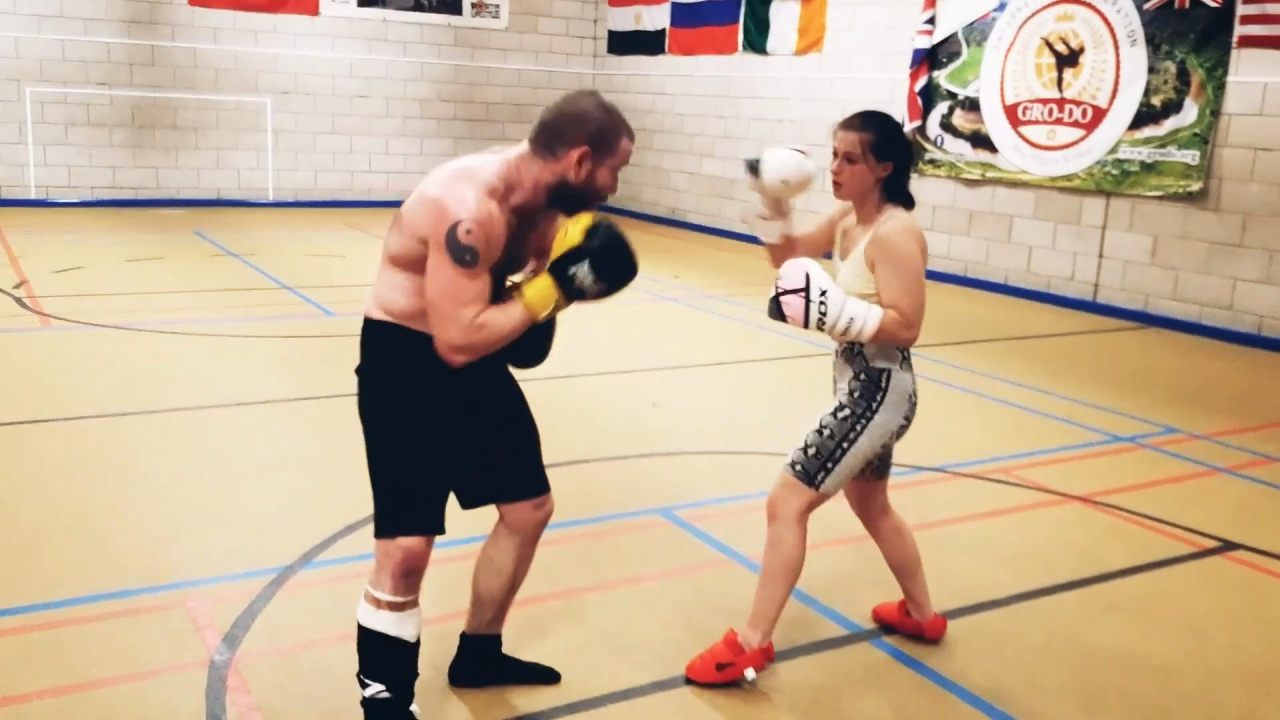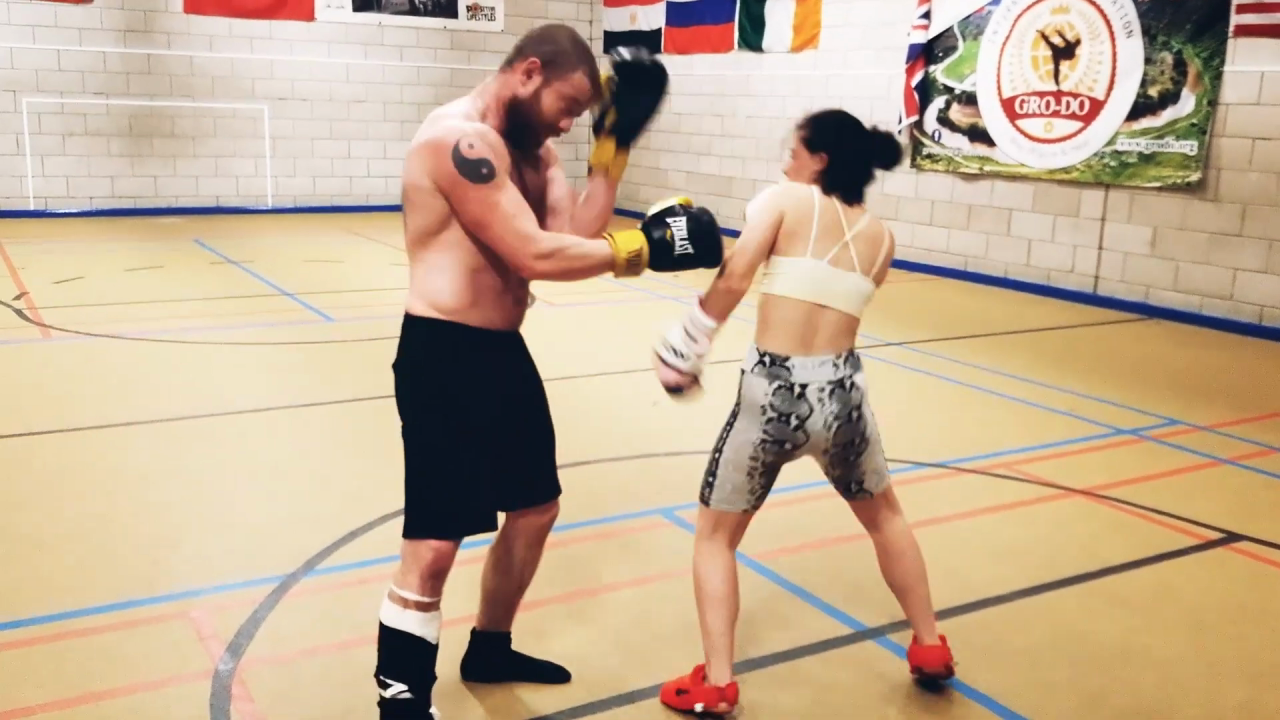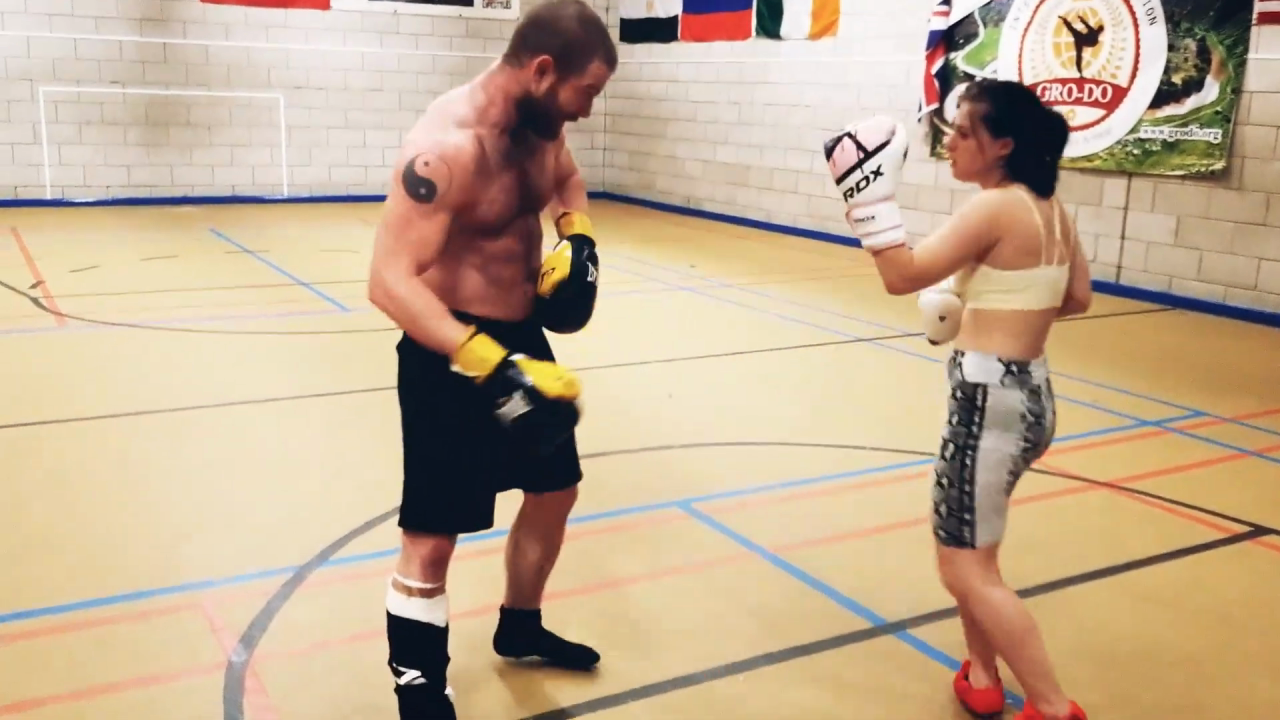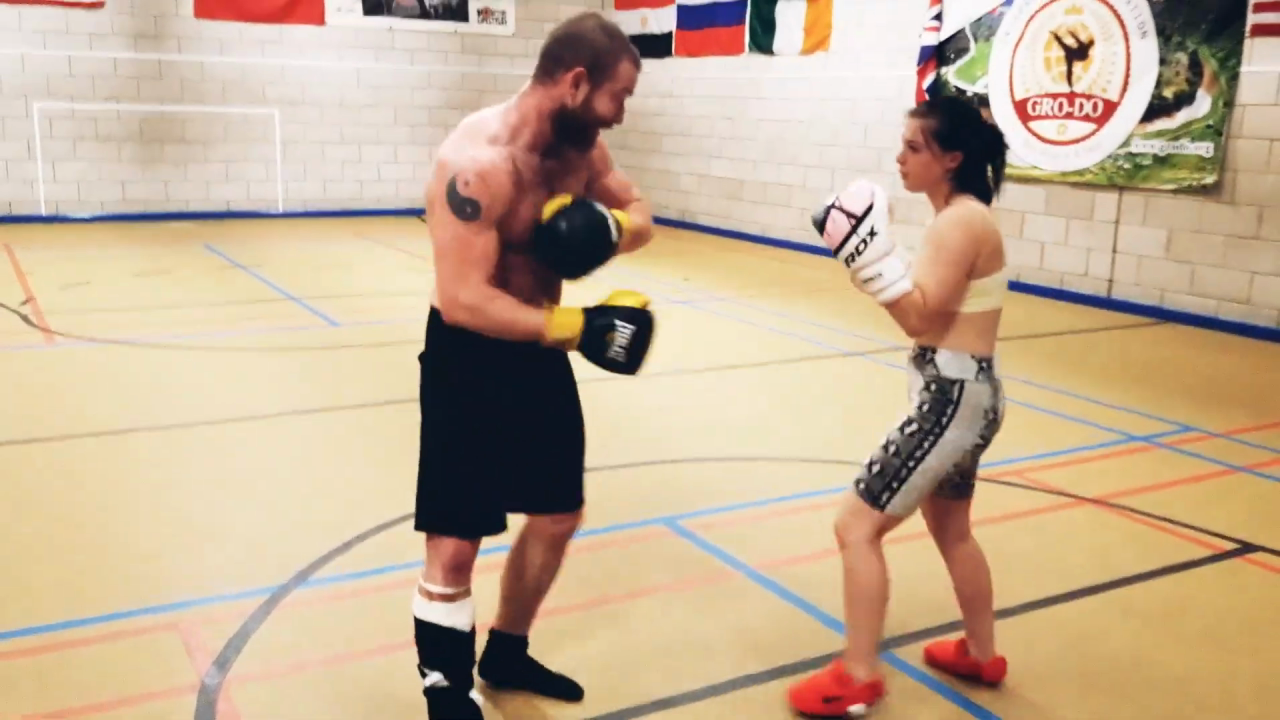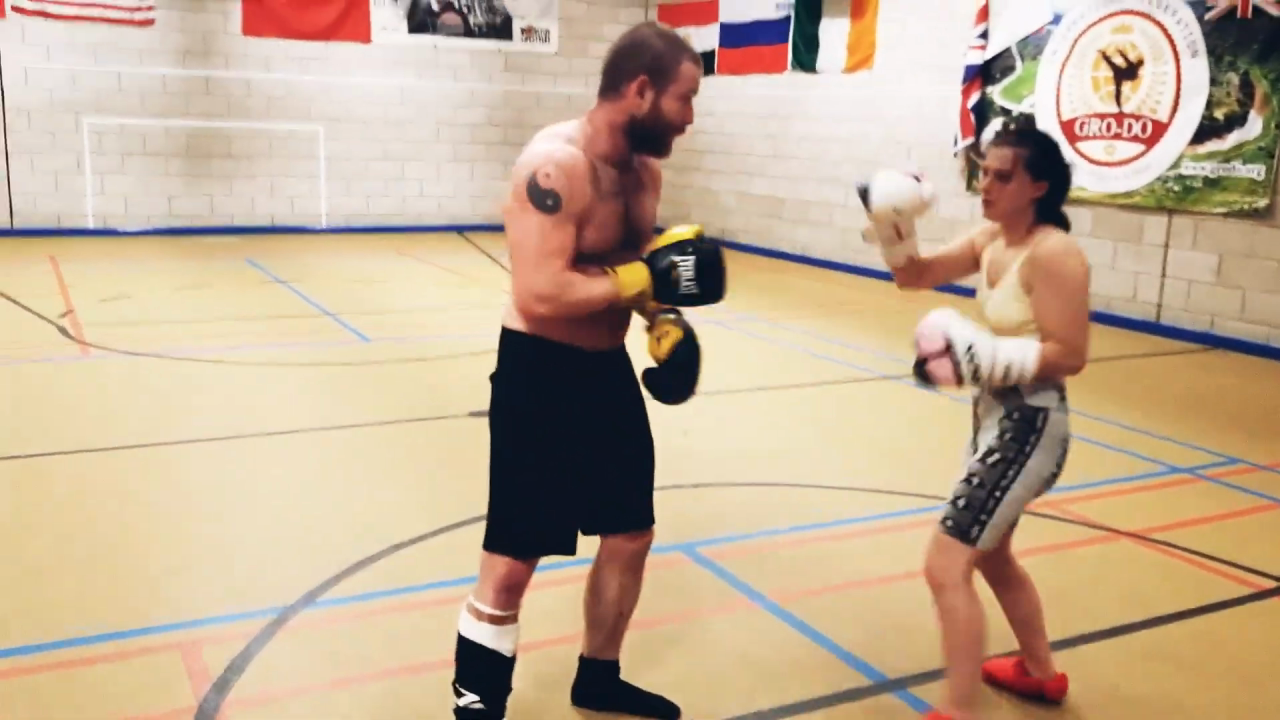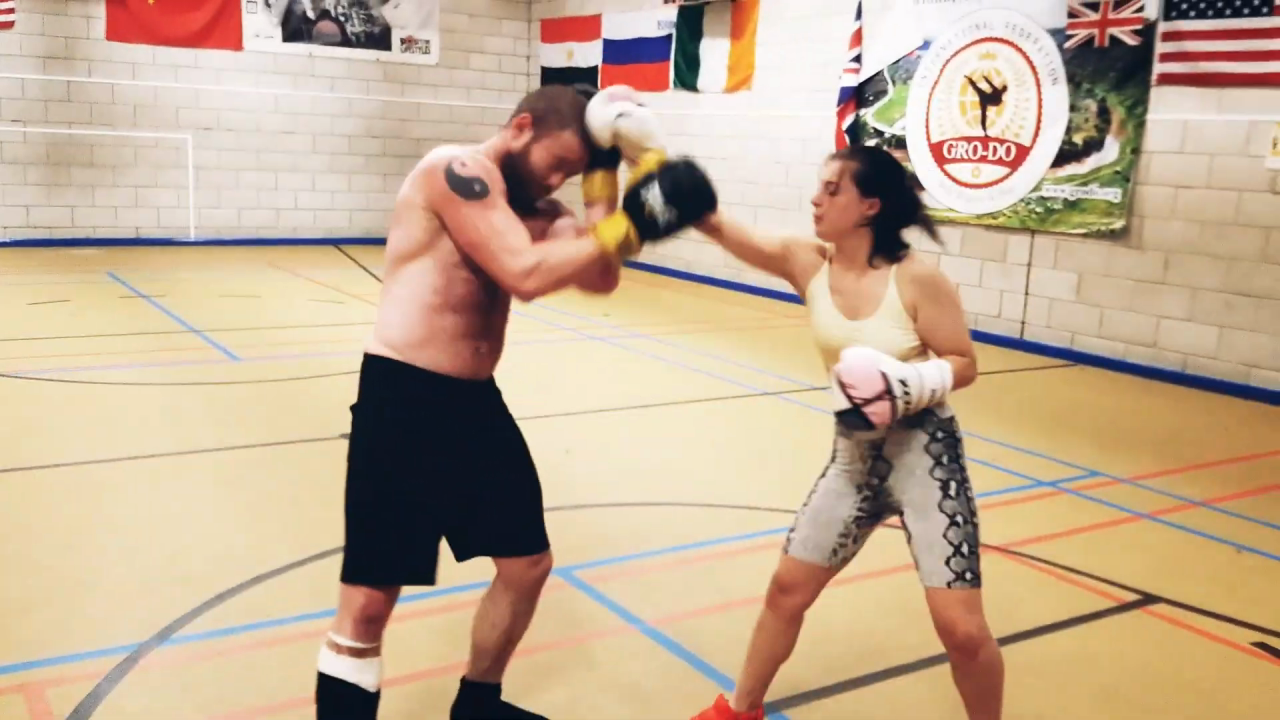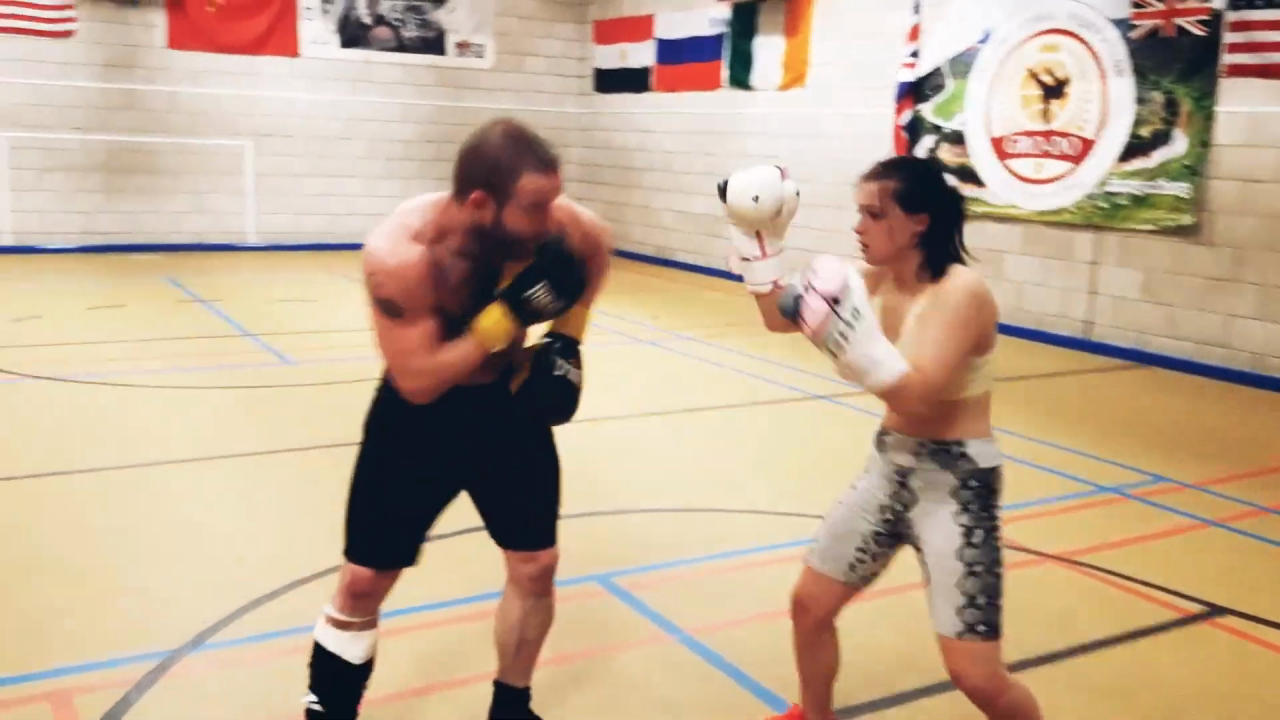
dt=0.7s
person 1, frame 1
left shoulder: (536, 184)
right shoulder: (469, 209)
left elbow: (549, 254)
right elbow: (459, 341)
left wrist: (545, 288)
right wrist: (553, 288)
left hip: (473, 359)
right hip: (406, 360)
left knee: (529, 508)
right knee: (405, 548)
left ankle: (478, 654)
person 1, frame 2
left shoulder: (528, 148)
right shoulder: (462, 139)
left elbow: (585, 230)
right elbow: (534, 256)
left wrist: (614, 144)
right wrist: (645, 246)
left hip: (505, 351)
right hip: (444, 356)
left knee: (534, 511)
right knee: (431, 547)
left ankle: (490, 649)
person 1, frame 3
left shoulder: (542, 124)
right shoulder: (446, 146)
left elbow: (566, 180)
right elbow: (391, 284)
left wrist: (577, 237)
right wrist: (491, 367)
left hip: (517, 339)
right hip: (448, 352)
left knee: (555, 490)
right knee: (432, 540)
left ankle: (521, 625)
person 1, frame 4
left shoulder: (577, 140)
right shoulder: (479, 160)
left elbow: (639, 223)
right elbow: (466, 302)
left wrist: (610, 224)
right wrist: (580, 328)
left hip: (539, 353)
right hip: (467, 359)
left knee: (557, 516)
right knee: (453, 544)
left ankle: (507, 653)
person 1, frame 5
left shoulder: (644, 166)
right shoulder: (556, 165)
right elbow: (538, 296)
left wrist: (665, 314)
right wrist: (645, 277)
left hip: (608, 371)
right hip: (538, 374)
left knee: (630, 539)
right knee: (509, 566)
person 1, frame 6
left shoulder: (530, 206)
right shoulder: (456, 170)
left elbow: (599, 278)
right elbow: (522, 273)
left wrist: (604, 178)
right wrist: (629, 226)
left hip: (475, 402)
right hip: (401, 400)
left knee: (527, 565)
right knee: (370, 597)
person 1, frame 7
left shoulder: (550, 222)
right shoulder: (398, 252)
left elbow: (597, 244)
right elbow: (417, 381)
left wrist: (565, 339)
right wrist: (507, 316)
left hip: (510, 398)
right hip: (420, 407)
left knee: (535, 566)
right knee: (363, 579)
person 2, frame 1
left shoulder: (897, 234)
right shoulder: (848, 216)
left elbow: (903, 329)
right elbow: (787, 258)
left wrist: (832, 306)
right wrist: (774, 210)
left hip: (877, 388)
right hip: (868, 386)
left knee: (787, 504)
right knee: (870, 504)
left ankle: (751, 644)
right ankle: (921, 614)
person 2, frame 2
left shoulder: (784, 200)
right shoulder: (880, 239)
left elbow: (727, 288)
left wrist: (682, 344)
left hip: (770, 395)
right hip: (841, 395)
left knee: (715, 537)
right knee: (884, 516)
right ankle: (928, 647)
person 2, frame 3
left shoulder: (992, 208)
right shoulder: (1048, 210)
left elbow: (902, 277)
right elbow: (1077, 299)
left wrist: (870, 194)
left hip: (991, 404)
right hip: (1030, 398)
left knee: (968, 575)
right knee: (974, 557)
person 2, frame 4
left shoulder: (956, 221)
right shoulder: (972, 214)
left elbow: (920, 319)
left wrist: (867, 250)
right wrist: (869, 249)
left hip: (953, 397)
right hip: (974, 393)
left knee: (857, 528)
right knee: (947, 523)
right ankle: (979, 653)
person 2, frame 5
left shoulder: (1054, 255)
right shoulder: (991, 238)
left elbow: (1068, 358)
right elbow: (912, 275)
left wrist: (978, 356)
right wrist: (893, 226)
left hip: (1027, 425)
right hip: (998, 416)
left knee: (946, 566)
right knee: (990, 557)
right ankle: (1038, 670)
person 2, frame 6
left shoulder: (918, 277)
right shoulder: (809, 260)
left elbow: (963, 366)
right elbow: (722, 232)
left wrist: (903, 389)
left hip: (925, 451)
right hip: (855, 452)
left knee: (961, 628)
right knee: (788, 589)
person 2, frame 7
left shoulder: (963, 293)
right shoulder: (873, 279)
left elbow: (918, 398)
right elbow: (779, 317)
left wrist: (845, 330)
right wrist: (757, 238)
left hip: (954, 483)
right hip: (889, 469)
left knee: (975, 673)
right knee: (809, 604)
